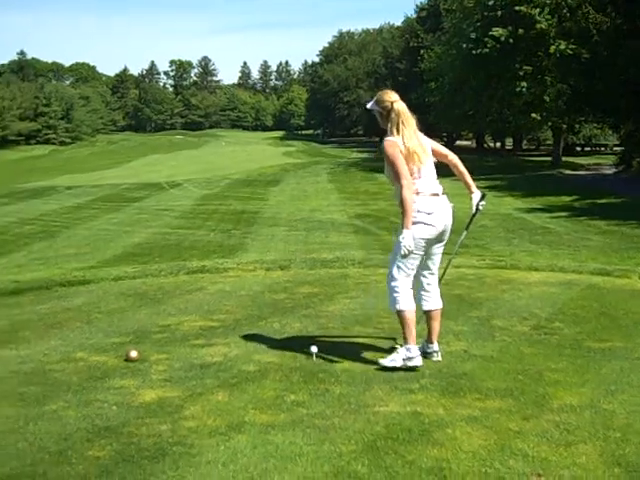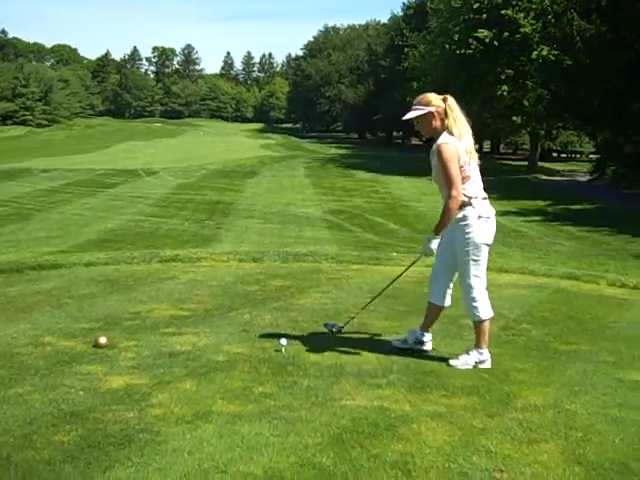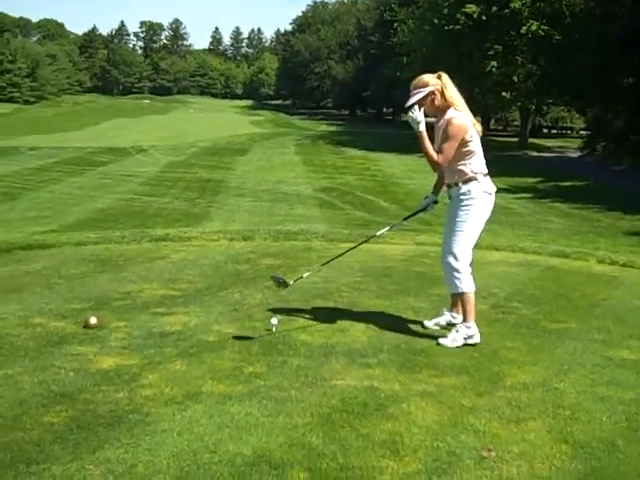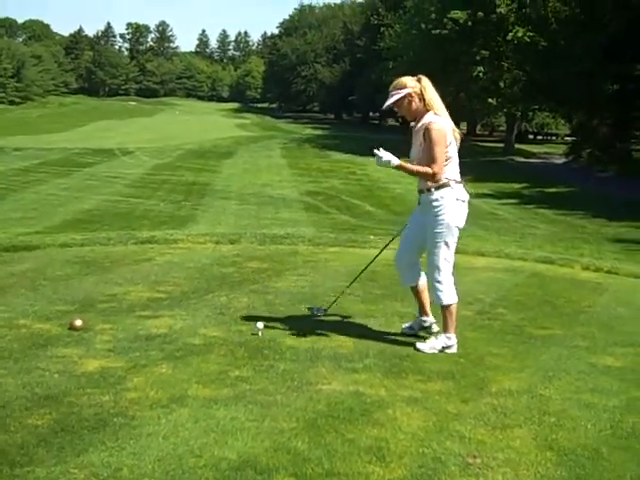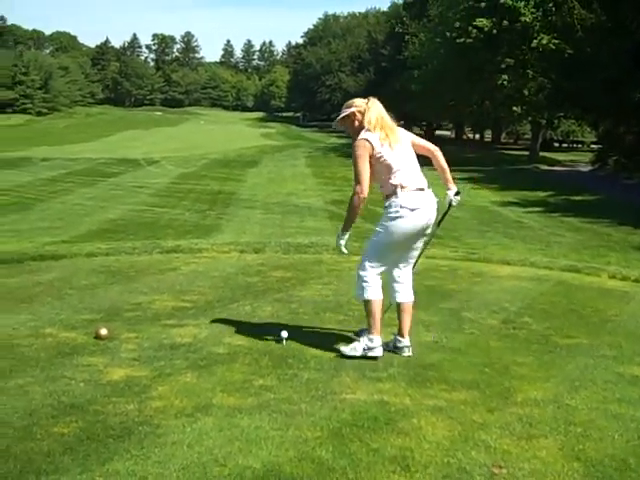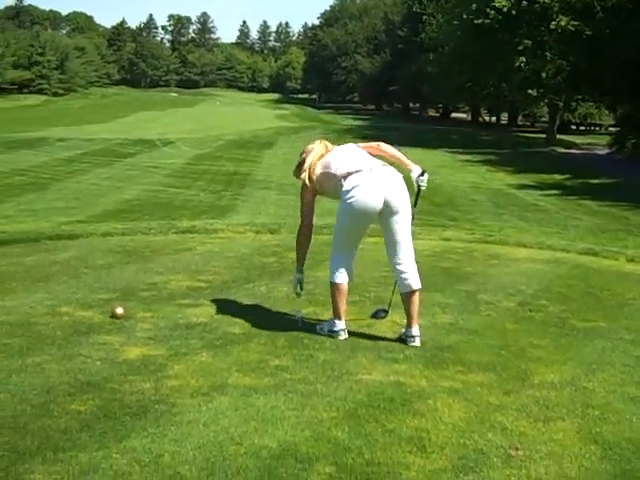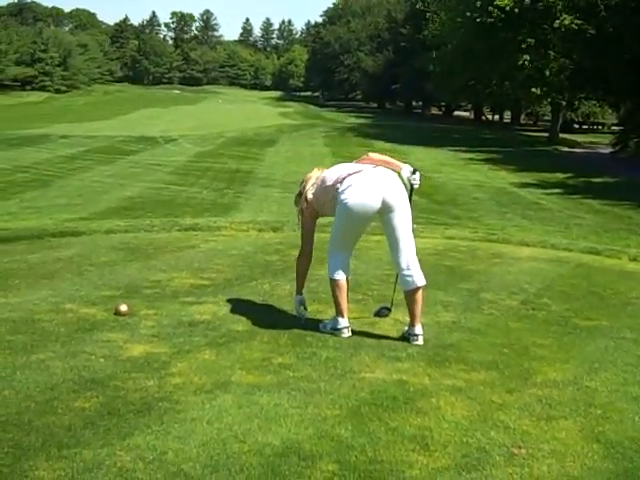
dt=0.7s
person 1, frame 1
left shoulder: (390, 143)
right shoulder: (416, 136)
left elbow: (408, 186)
right elbow: (453, 159)
left wrist: (405, 229)
right wrist: (474, 191)
left hip: (421, 214)
right hip: (441, 209)
left knee: (398, 280)
right knee: (427, 279)
left ankle: (410, 348)
right ankle: (430, 345)
person 1, frame 2
left shoulder: (444, 146)
right shoulder: (452, 140)
left elbow: (455, 195)
right elbow: (467, 176)
left wrist: (435, 235)
left hip: (473, 220)
right hip: (463, 219)
left knee: (472, 286)
right knee: (440, 276)
left ankle: (481, 353)
right ankle: (423, 335)
person 1, frame 3
left shoulder: (456, 121)
right shoulder: (442, 121)
left elbow: (438, 163)
left wrist: (420, 130)
right wrist: (433, 194)
left hip: (474, 195)
right hip: (459, 194)
left knee: (457, 258)
right knee: (449, 257)
left ankle: (469, 327)
right ankle: (454, 313)
person 1, frame 4
left shoulder: (434, 125)
right shoulder: (422, 124)
left elbow: (435, 173)
right elbow: (453, 143)
left wrist: (396, 163)
left hip: (446, 202)
right hip: (429, 201)
left knee: (439, 270)
right knee: (404, 258)
left ankle: (448, 337)
right ankle: (425, 317)
person 1, frame 5
left shoulder: (363, 142)
right shoulder: (397, 132)
left elbow: (361, 192)
right elbow: (433, 152)
left wrist: (344, 231)
right wrist: (450, 186)
left hip: (404, 208)
right hip: (427, 203)
left knee: (368, 271)
right knee: (400, 271)
left ankle: (372, 339)
right ankle: (402, 339)
person 1, frame 6
left shoulder: (311, 176)
right shoulder: (348, 148)
left elbow: (305, 228)
right elbow: (381, 147)
left wrist: (299, 270)
right wrist: (413, 168)
left hip: (360, 190)
right hip: (393, 181)
left knee: (341, 256)
right knee: (404, 258)
left ankle: (338, 324)
right ankle: (412, 330)
person 1, frame 7
left shoulder: (311, 199)
right shoulder: (343, 168)
left elbow: (305, 253)
right elbow: (369, 157)
left wrist: (299, 293)
right wrist: (404, 168)
left hip: (357, 193)
right hip: (390, 182)
left knee: (338, 255)
right knee: (407, 257)
left ankle: (341, 322)
right ankle: (415, 329)
